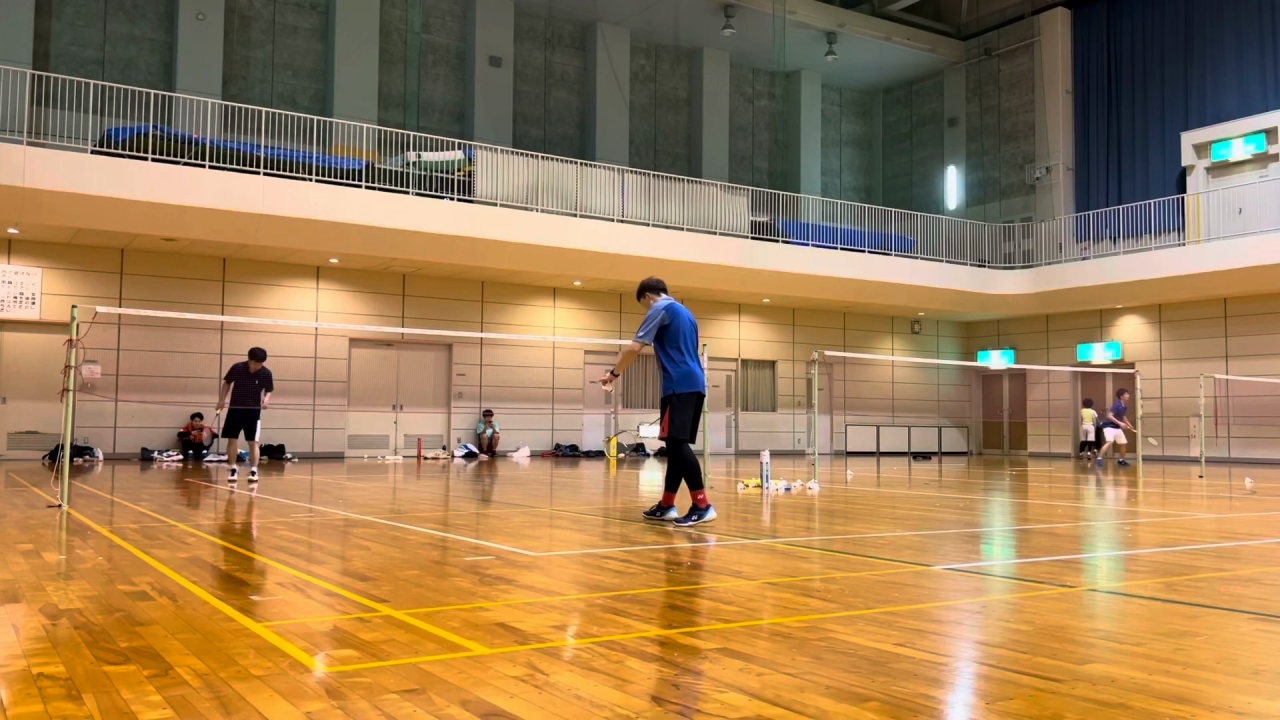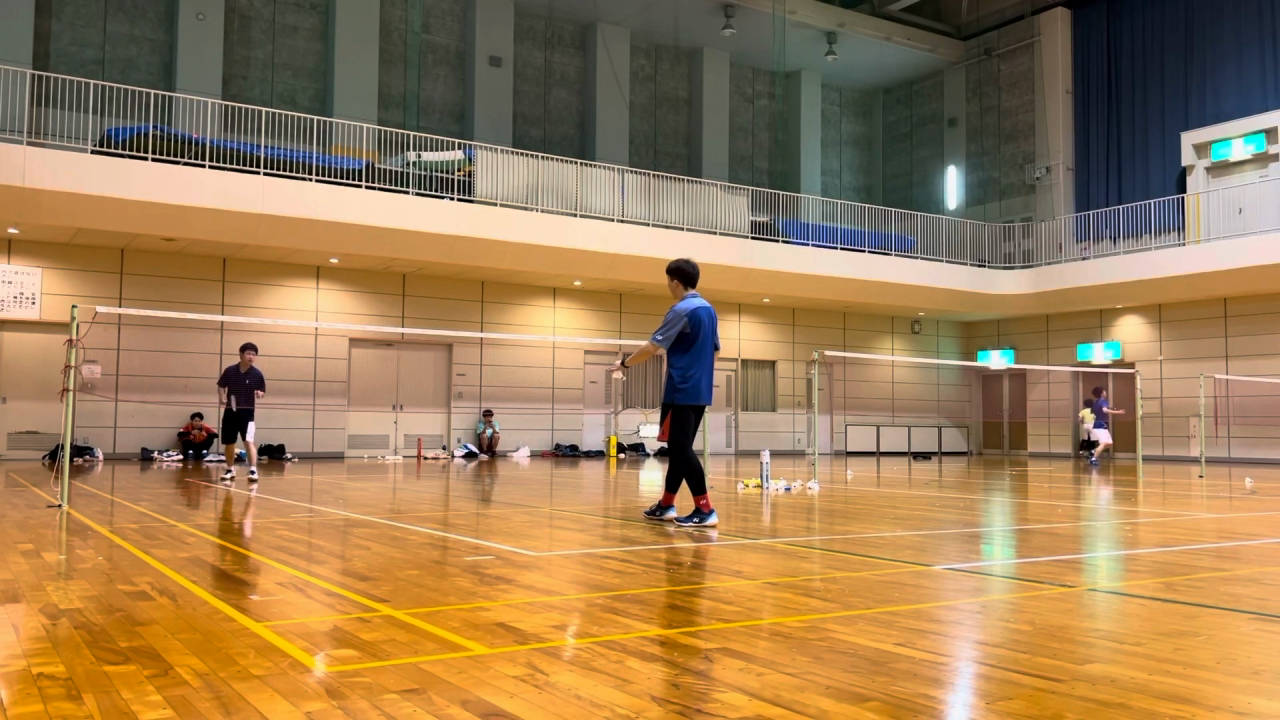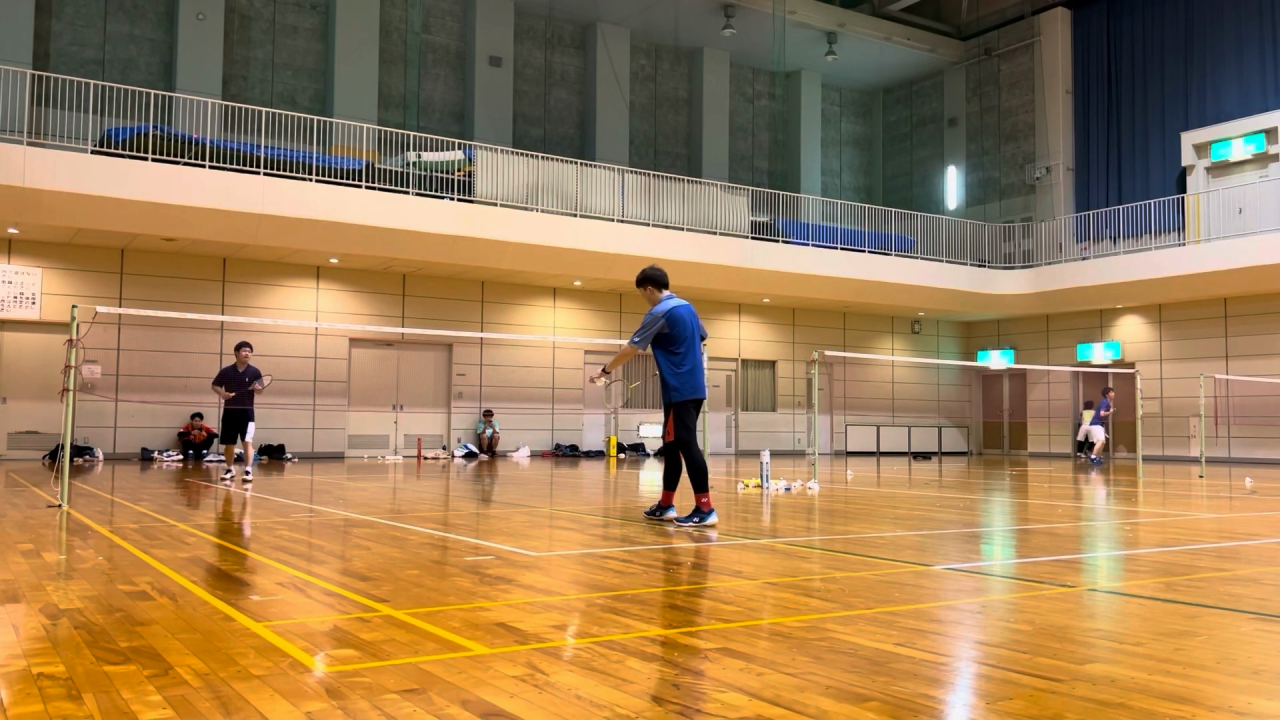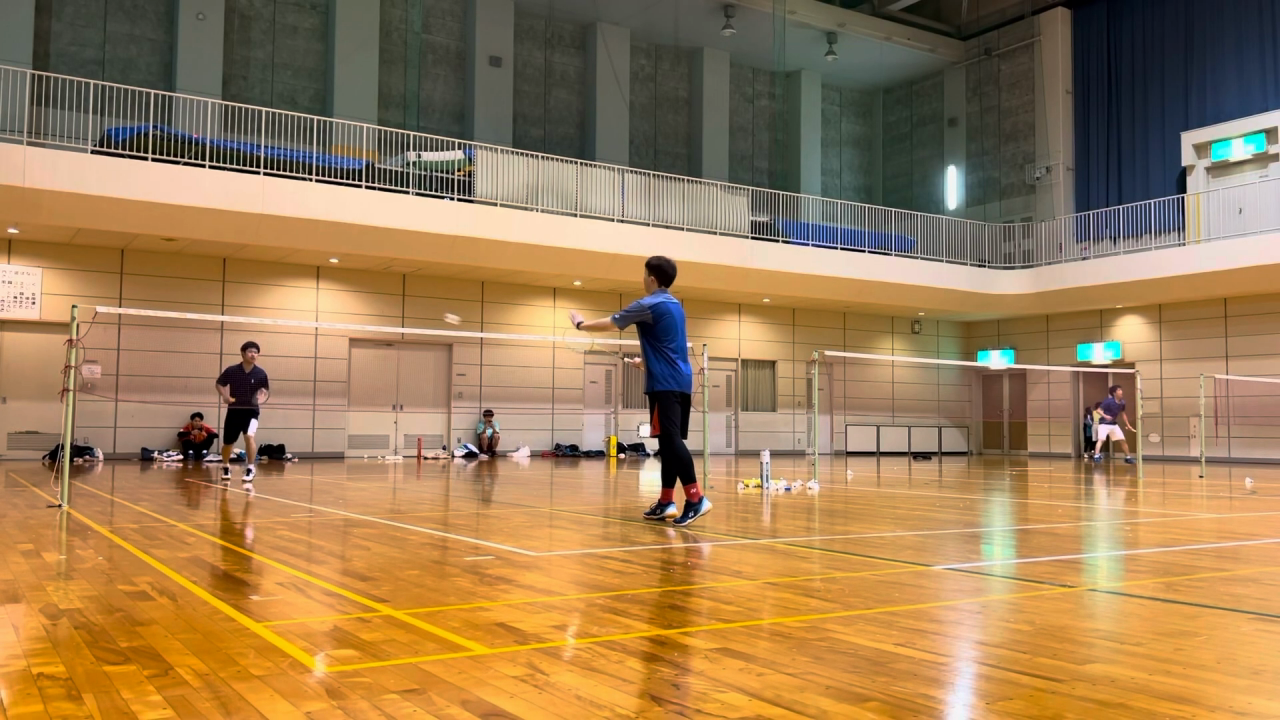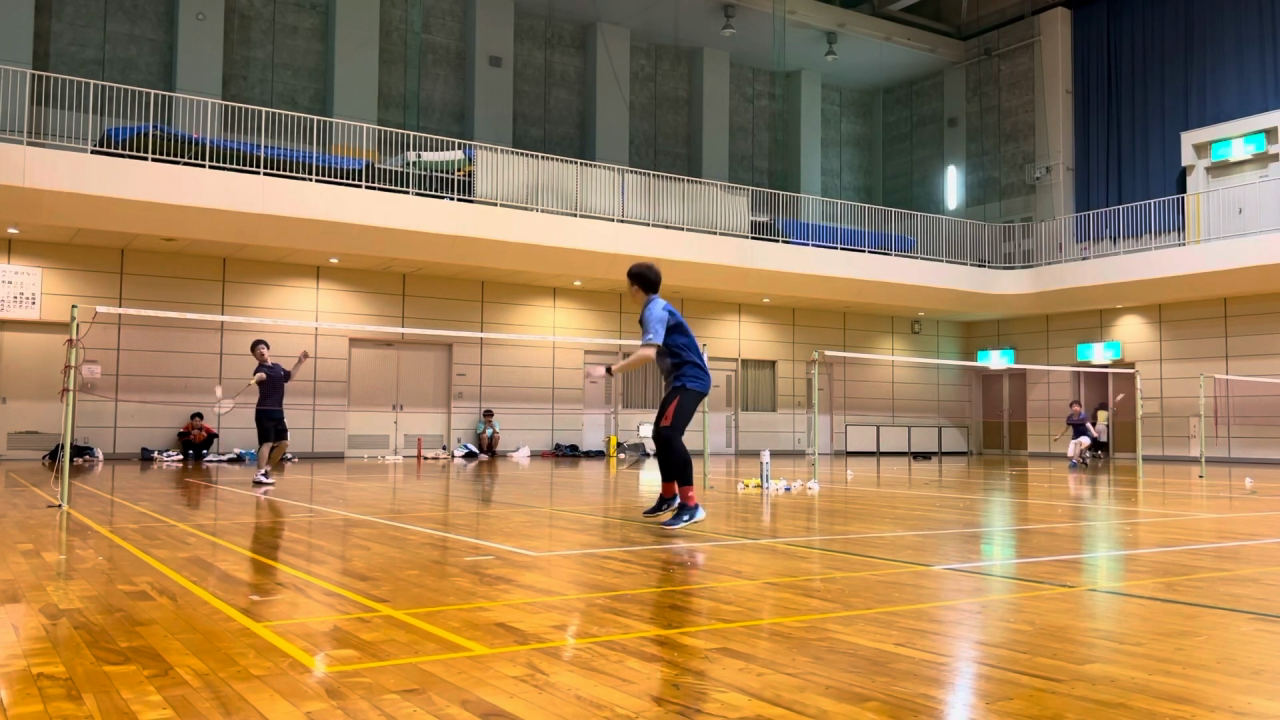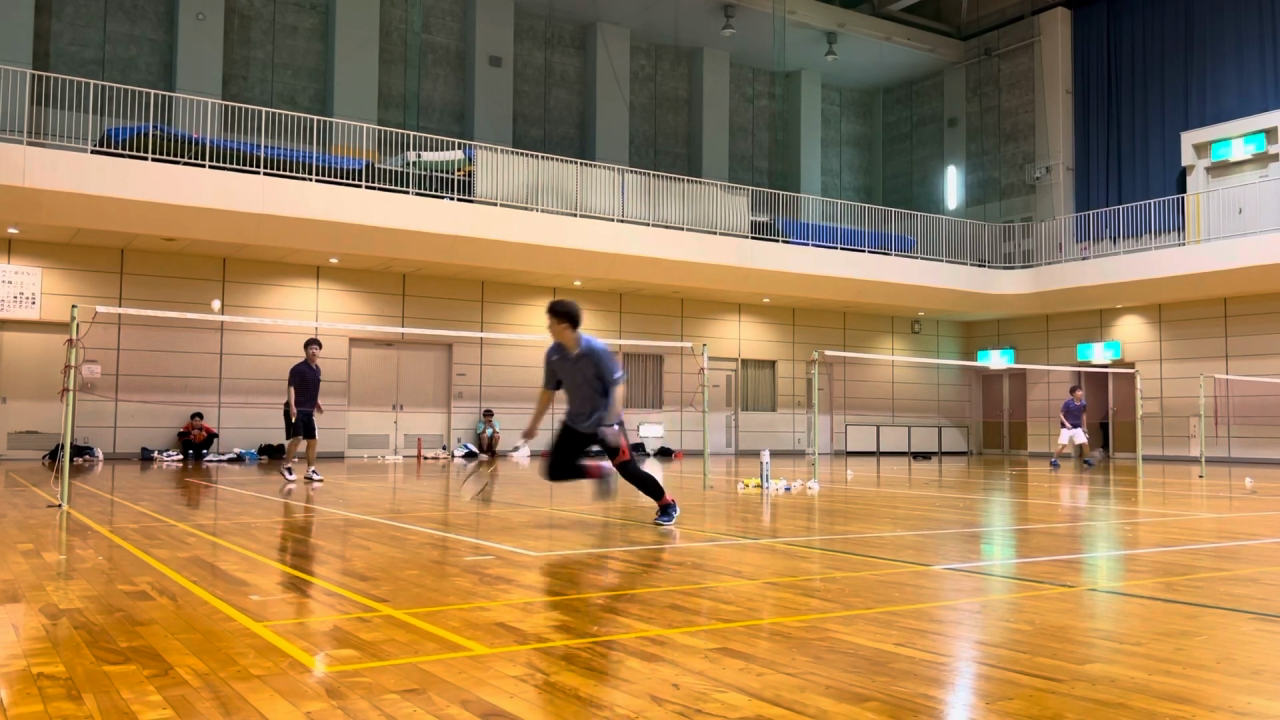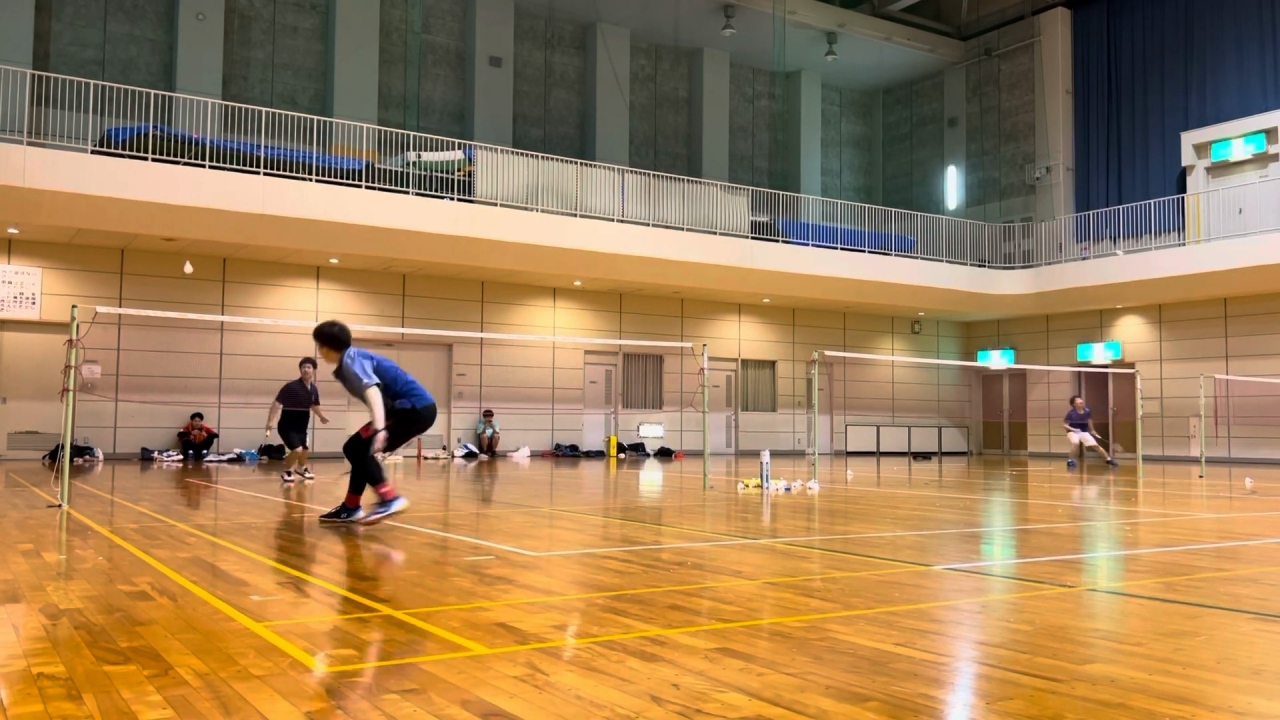
dt=0.7s
person 1, frame 1
left shoulder: (660, 309)
right shoulder: (686, 313)
left elbow: (636, 346)
left wrist: (613, 373)
left hip: (679, 385)
right hip: (695, 385)
left knee: (677, 443)
right knee: (676, 444)
left ankle: (702, 505)
right ankle: (667, 505)
person 1, frame 2
left shoulder: (682, 310)
right shoulder: (708, 310)
left elbow: (652, 347)
right elbow: (715, 350)
left wrist: (624, 363)
left hip: (681, 392)
right hip: (700, 391)
left knee: (681, 449)
right knee: (679, 447)
left ankle: (705, 510)
right ankle: (666, 505)
person 1, frame 3
left shoulder: (660, 313)
right shoulder: (688, 307)
left elbow: (631, 349)
right elbow: (701, 337)
left wrist: (605, 370)
left hip: (679, 390)
right hip: (694, 387)
left knee: (686, 445)
right knee: (672, 445)
left ankle: (705, 509)
right ankle: (666, 505)
person 1, frame 4
left shoulder: (648, 305)
right shoulder: (676, 306)
left elbow: (609, 324)
left wrist: (581, 323)
right wrist: (645, 360)
left hip: (664, 383)
right hip: (681, 382)
left knee: (670, 439)
right knee: (669, 440)
left ankle: (696, 499)
right ankle: (666, 502)
person 1, frame 5
left shoulder: (654, 311)
right shoulder: (656, 308)
left elbow: (648, 352)
left wrist: (609, 370)
left hip: (689, 379)
right hip: (680, 380)
left knee: (668, 435)
right knee: (660, 436)
left ankle: (690, 506)
right ankle: (669, 496)
person 1, frame 6
left shoulder: (595, 350)
right shoulder: (554, 354)
left elbow: (617, 386)
right elbow: (548, 391)
left wrist: (612, 422)
right wrist: (534, 423)
left hip: (604, 421)
right hip: (575, 423)
left knee: (628, 469)
right knee: (555, 472)
left ankle: (667, 504)
right ankle: (600, 471)
person 1, frame 7
left shoulder: (353, 363)
right shoulder: (356, 358)
left elbow: (373, 390)
left wrist: (380, 429)
left hip: (414, 409)
right hip: (421, 409)
left knee: (354, 448)
right knee: (363, 448)
left ankle: (390, 498)
right ankle: (351, 506)
